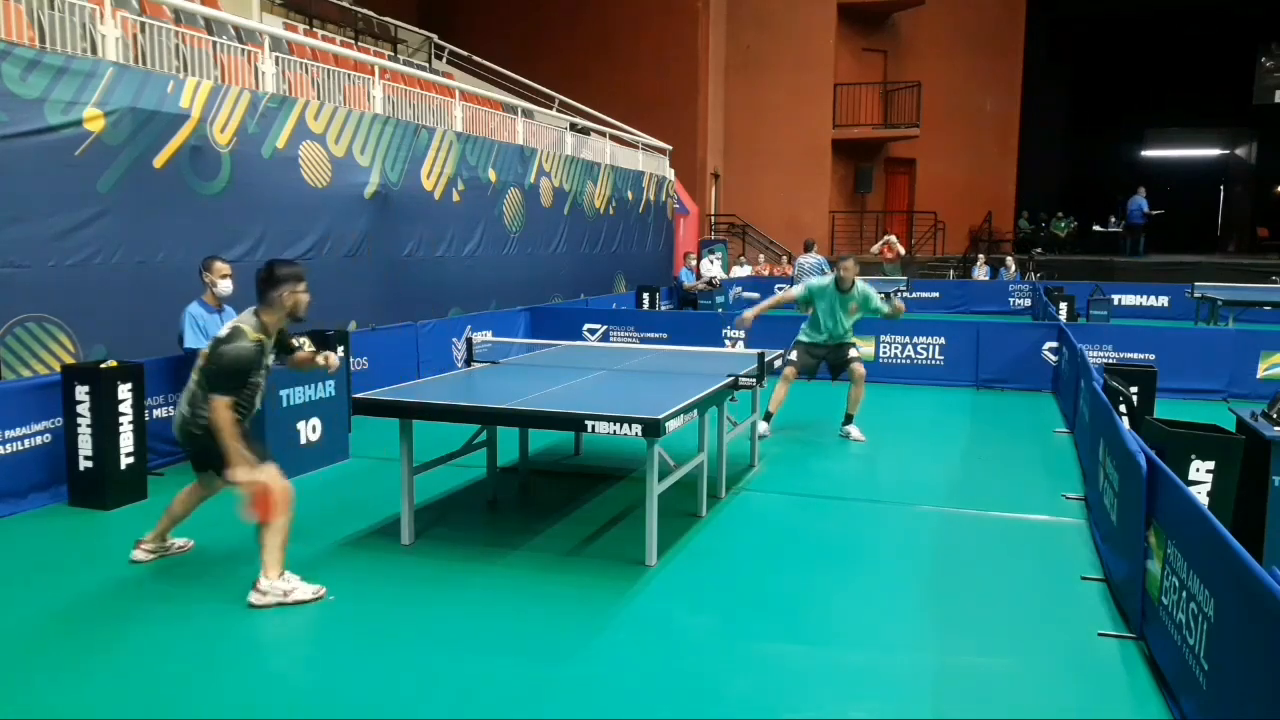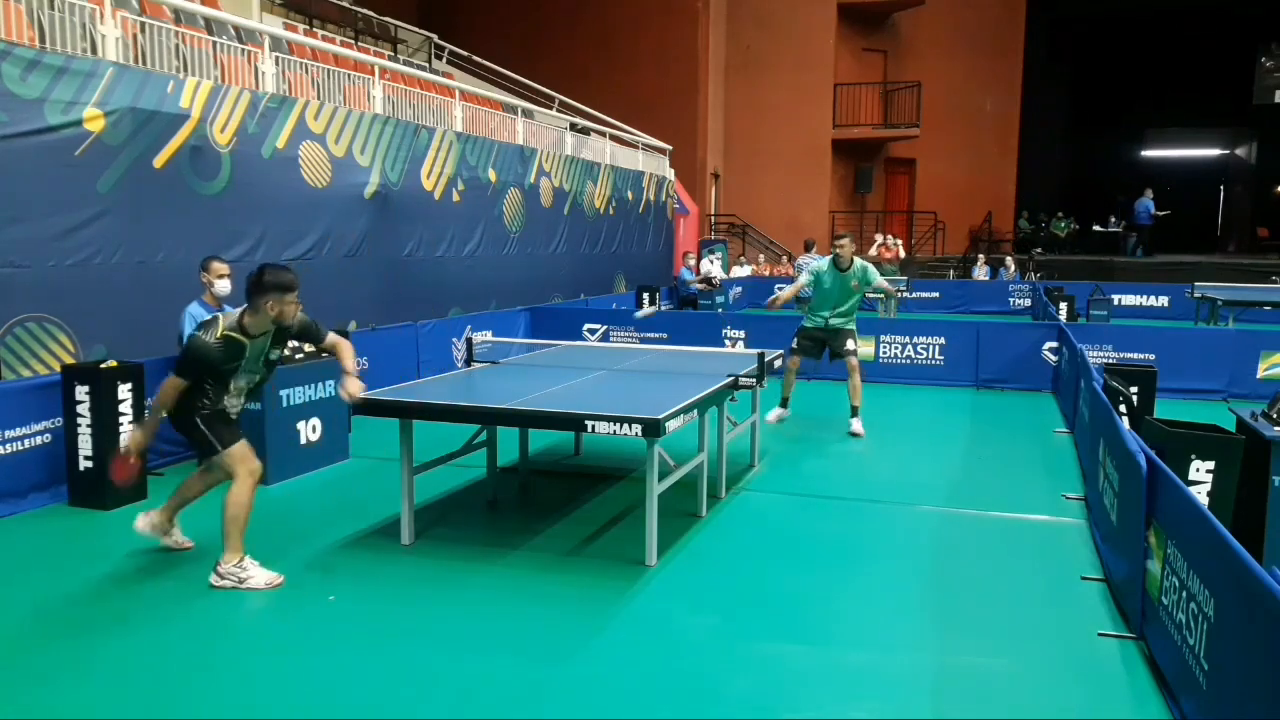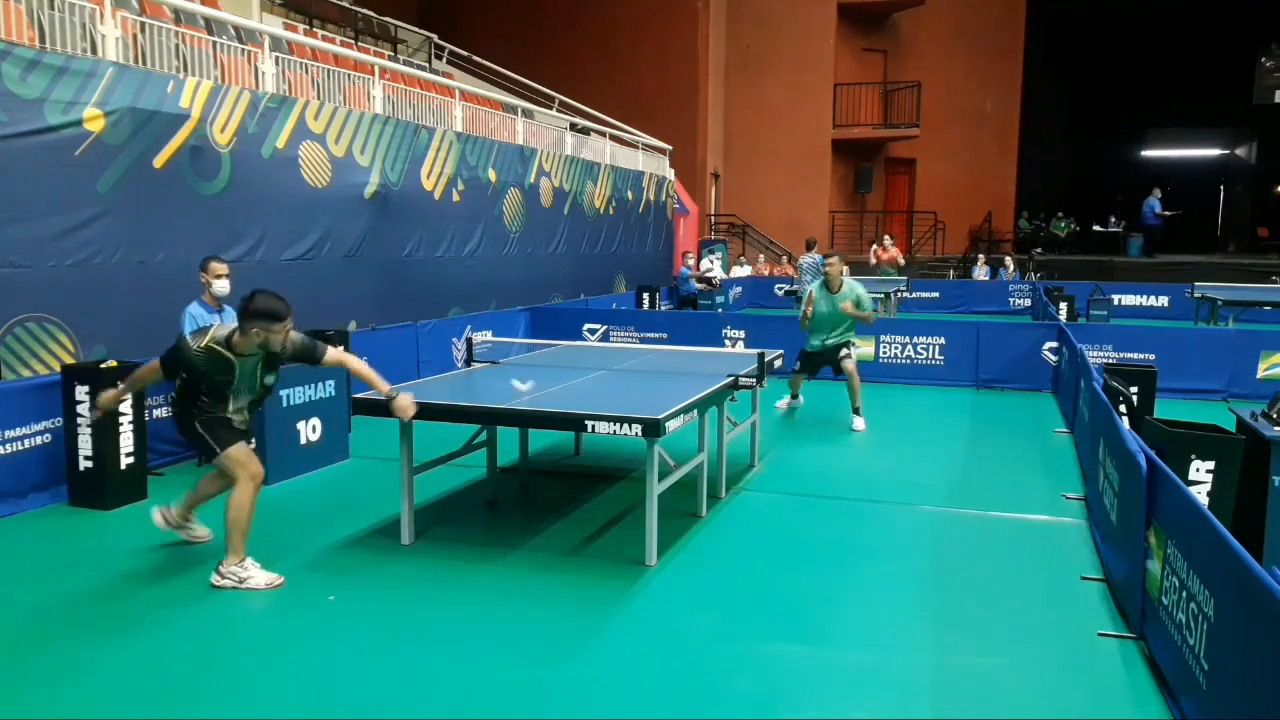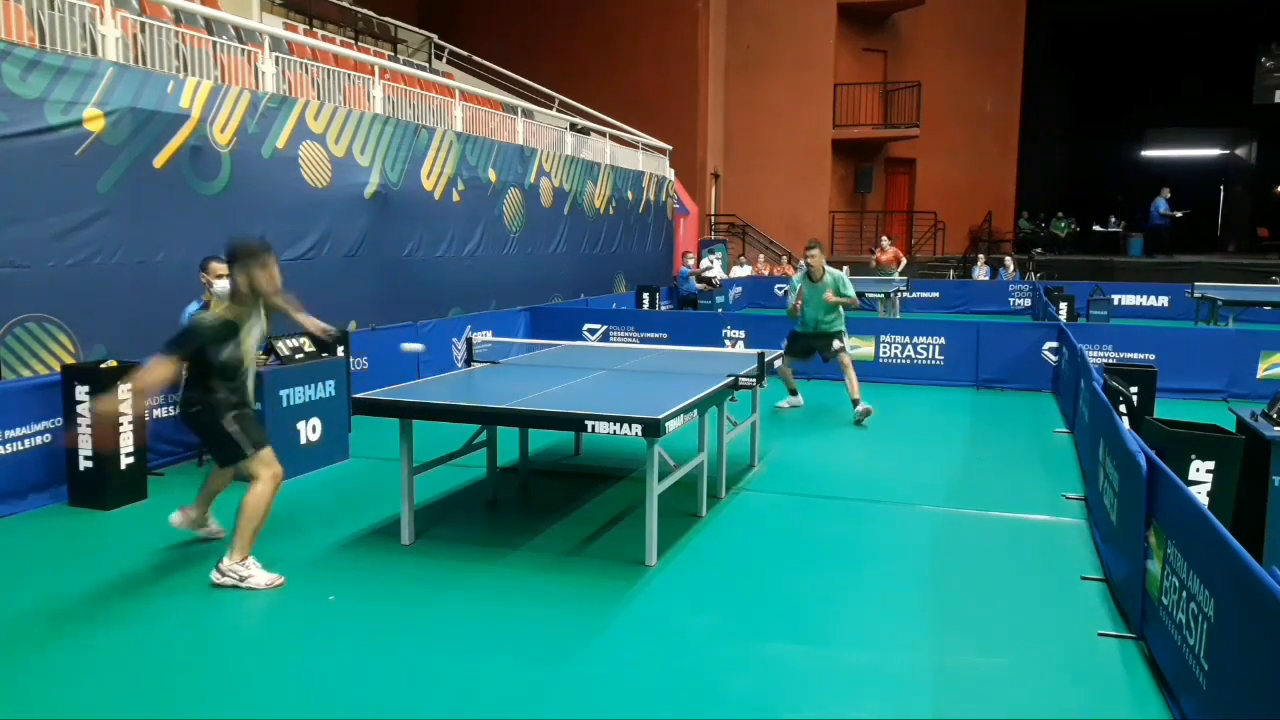
dt=0.2s
person 1, frame 1
left shoulder: (272, 329)
right shoulder: (241, 345)
left elbow: (292, 356)
right elbow: (218, 407)
left wrist: (318, 358)
right wrist: (237, 462)
left hip: (197, 426)
right hip: (205, 428)
left knee: (208, 483)
right knee: (280, 489)
left ankle: (152, 543)
right ankle: (272, 581)
person 1, frame 2
left shoulder: (287, 325)
right shoulder: (211, 341)
left elbow: (338, 343)
right elbow: (173, 385)
left wrist: (349, 375)
right wrist: (145, 431)
left hip: (224, 406)
right hip: (194, 408)
left knee: (219, 468)
right knee: (248, 470)
left ankle: (160, 520)
right ankle: (231, 565)
person 1, frame 3
left shoulder: (287, 345)
right shoulder: (200, 350)
left elbow: (344, 358)
right elbow: (158, 369)
left wrist: (391, 394)
right wrist: (120, 392)
left hip: (236, 415)
right hip: (198, 414)
left knee: (235, 472)
right knee: (250, 474)
left ankle: (177, 514)
right ankle: (233, 567)
person 1, frame 4
left shoulder: (260, 300)
right shoulder: (211, 324)
right elbow: (165, 365)
left wrist: (300, 316)
left hip: (233, 403)
right hip: (211, 408)
left knee: (234, 460)
right knee: (268, 473)
left ankle: (197, 515)
right ankle: (235, 564)
person 2, frame 1
left shoulder: (864, 292)
right shoulder: (820, 285)
left elbow: (885, 312)
right elbow: (787, 295)
left wrist: (896, 310)
right wrist: (754, 311)
left hip: (841, 342)
right hip: (811, 339)
left knee: (859, 373)
right knee: (787, 374)
left ankle: (848, 425)
right ankle: (764, 422)
person 2, frame 2
left shoulder: (864, 269)
right shoulder: (821, 266)
left elbow: (890, 292)
right elbow: (796, 286)
left wrist: (887, 289)
right wrist: (780, 298)
left hip: (843, 325)
right hip: (814, 323)
left knee: (853, 365)
right knee: (792, 364)
left ankle: (855, 418)
right ankle: (783, 408)
person 2, frame 3
left shoulder: (855, 289)
right shoulder: (813, 290)
left elbow: (870, 318)
right elbow: (804, 326)
left wrist: (853, 313)
right wrist: (806, 315)
left hip: (841, 340)
right hip: (815, 344)
left knee: (850, 369)
right knee: (794, 380)
left ankle: (857, 415)
right ankle: (795, 398)
person 2, frame 4
left shoulder: (837, 277)
right shoulder: (797, 281)
left elbow: (854, 302)
right elbow: (792, 316)
left wrist: (836, 300)
right wrist: (795, 307)
left hip: (832, 329)
right hip: (805, 330)
left knee: (845, 361)
right knee: (782, 364)
left ankle: (858, 406)
right ankle: (794, 397)
